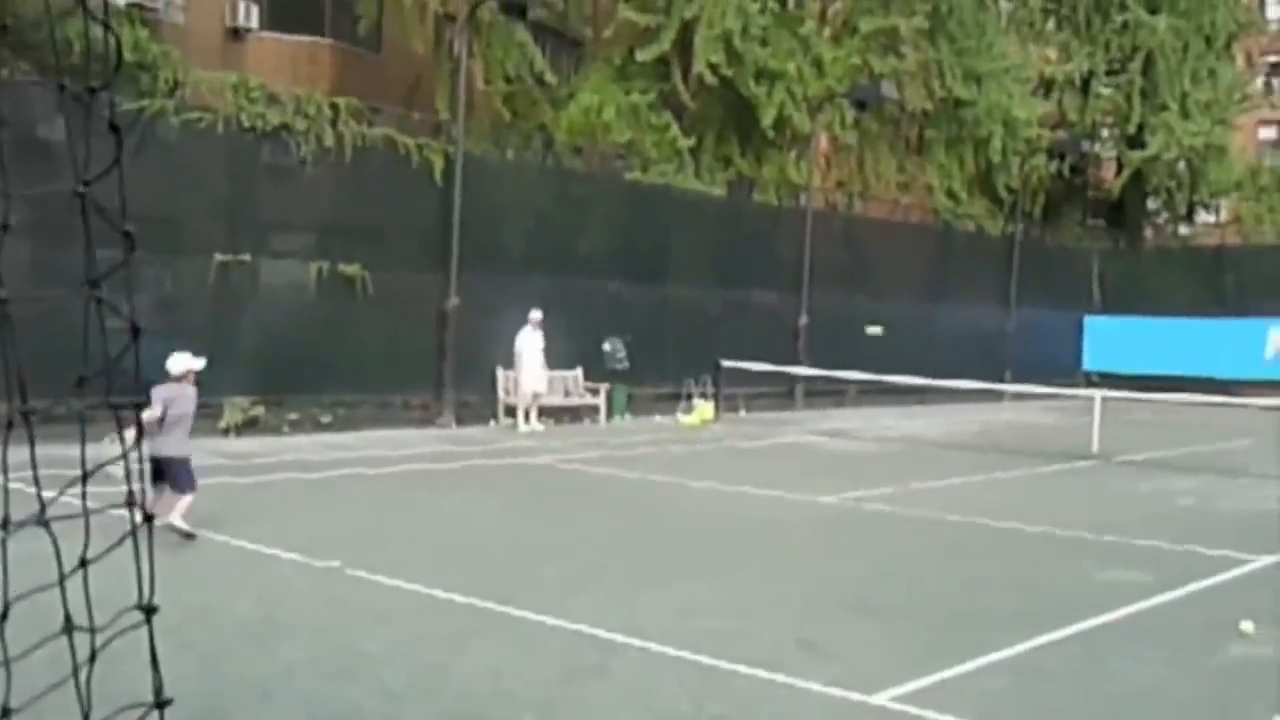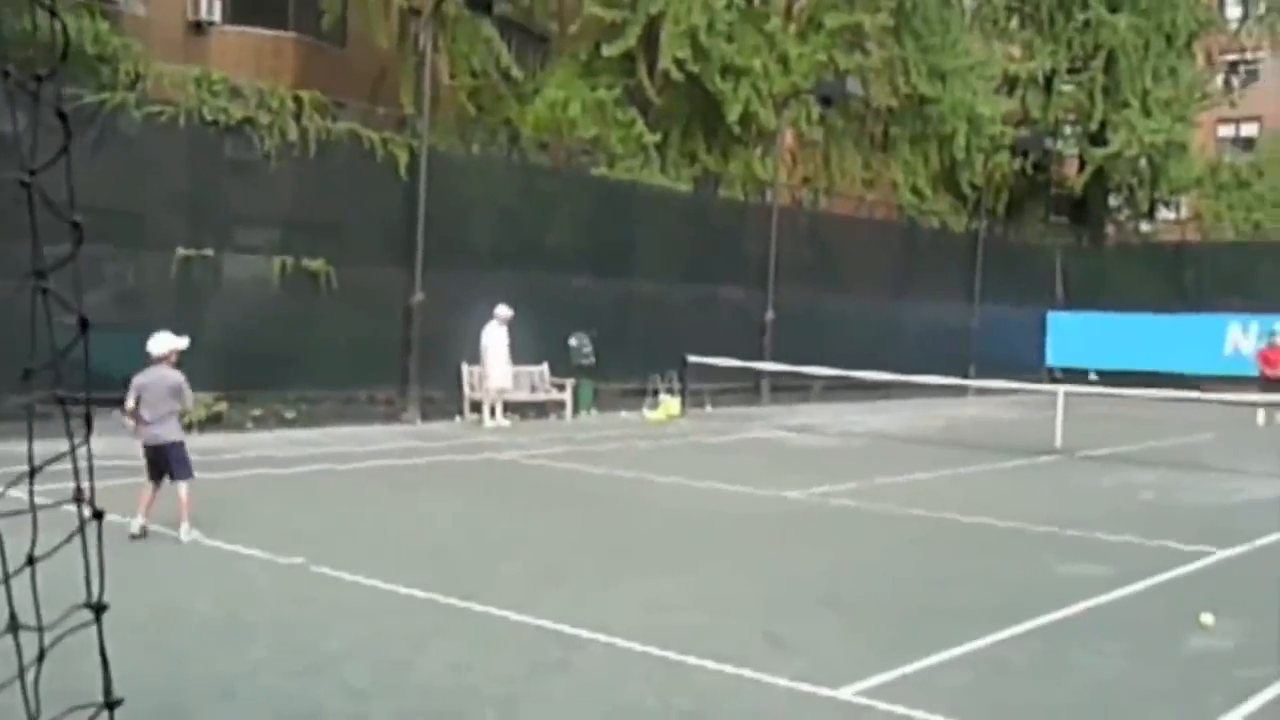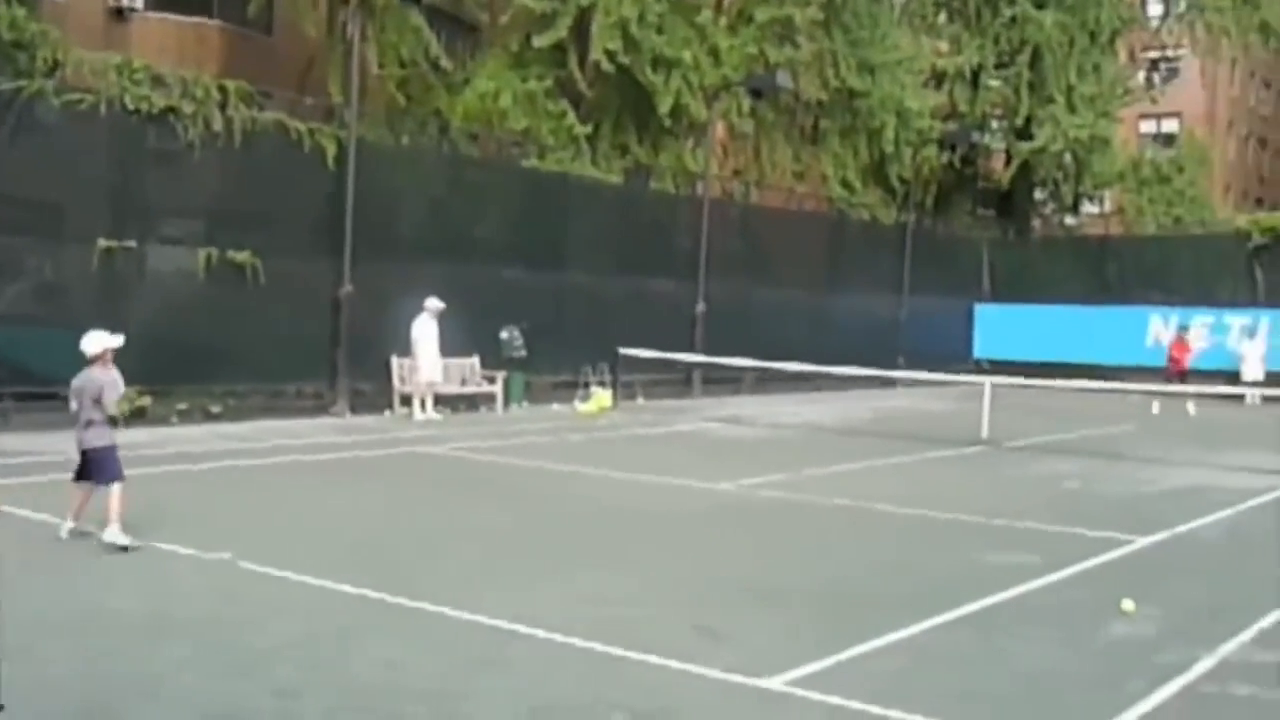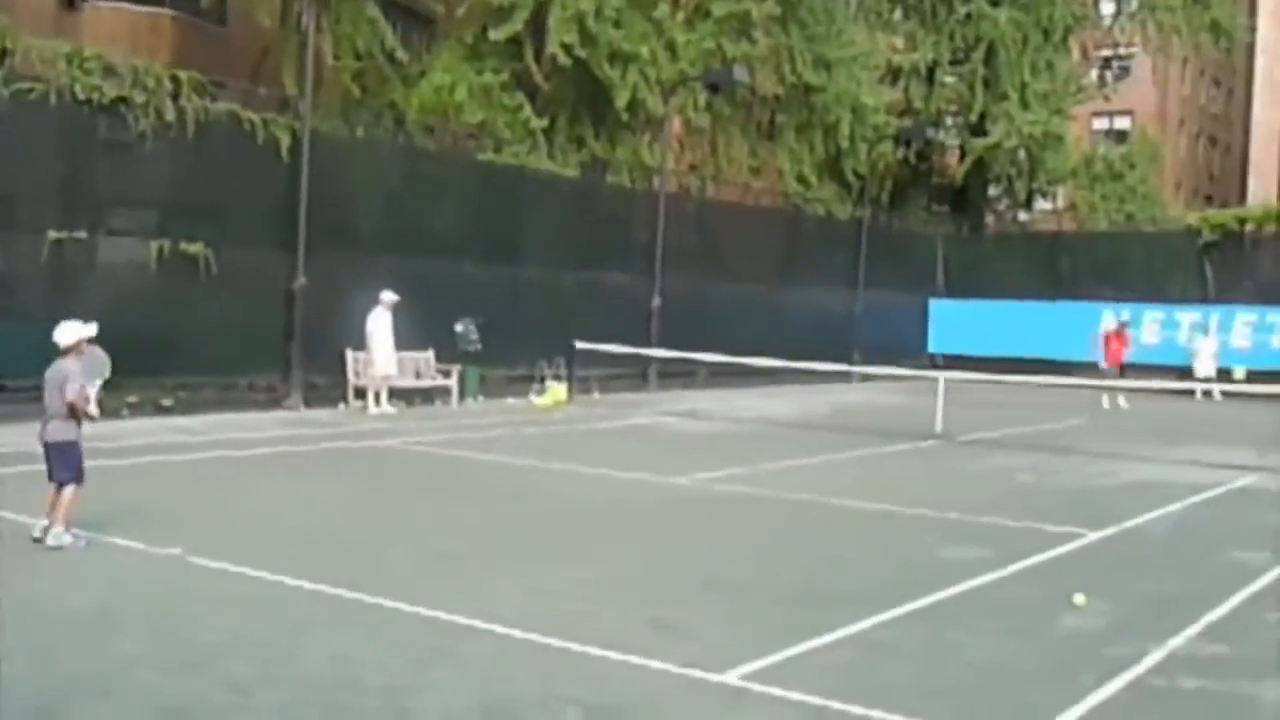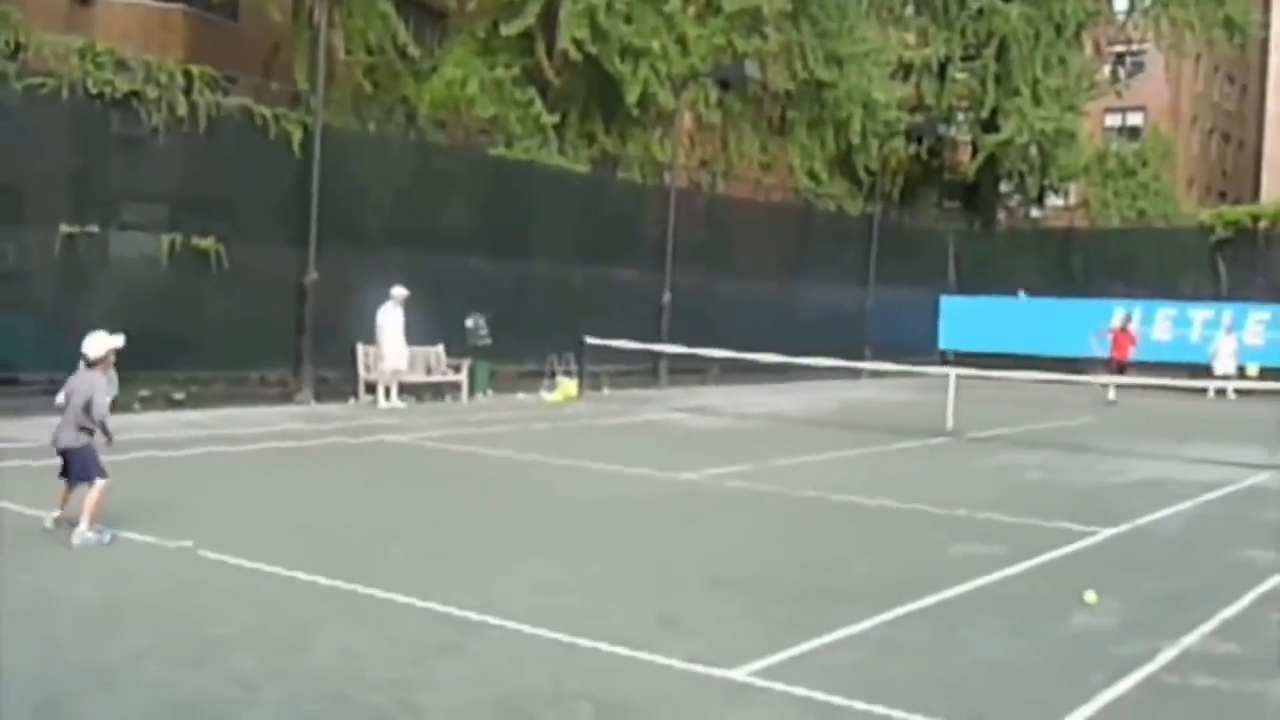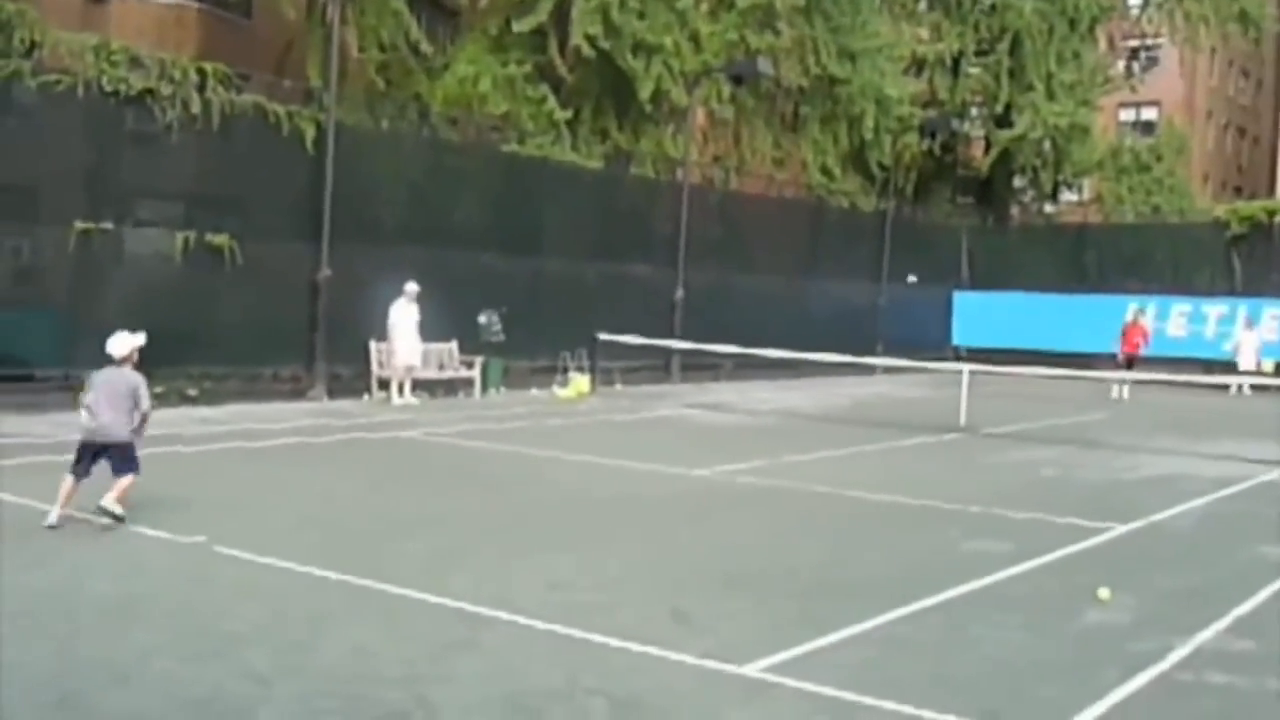
dt=0.3s
person 1, frame 1
left shoulder: (159, 391)
right shoulder: (192, 392)
left elbow: (155, 414)
left wrist: (136, 431)
left hip: (157, 451)
right hip: (177, 453)
left knee: (160, 488)
right knee: (187, 494)
right ankle: (175, 518)
person 1, frame 2
left shoulder: (139, 378)
right shoulder: (177, 377)
left elbow: (129, 407)
right elbow: (187, 405)
left wrist: (135, 422)
left hip: (149, 438)
right hip: (170, 437)
left knee: (154, 482)
right knee: (182, 482)
left ankle: (139, 523)
right ankle: (185, 528)
person 1, frame 3
left shoulder: (79, 379)
right shoulder: (105, 379)
left elbow: (74, 407)
right elbow: (112, 411)
right wrist: (117, 403)
left hip: (85, 440)
right hip: (101, 440)
left knee: (86, 483)
right knee: (116, 483)
left ankle: (70, 524)
right ankle: (113, 531)
person 1, frame 4
left shoulder: (53, 369)
right shoulder: (73, 368)
right elbow: (72, 398)
left wrist: (84, 398)
right wrist: (87, 411)
left hip: (50, 432)
right hip: (65, 433)
left knee: (59, 482)
right knee: (72, 482)
left ankle: (45, 526)
right ankle: (58, 532)
person 1, frame 5
left shoulder: (77, 377)
right shoulder: (101, 384)
left elbow: (62, 401)
right elbow: (100, 416)
right wrist: (108, 434)
left hip: (61, 438)
right hip: (78, 440)
left knee: (72, 479)
right knee: (99, 481)
left ankle: (56, 516)
right ankle: (83, 531)
person 1, frame 6
left shoulder: (98, 375)
right shoulder: (137, 379)
left elbow: (86, 404)
right elbow: (145, 409)
right wrist: (139, 428)
left hip: (92, 433)
right hip: (119, 435)
left knee: (75, 474)
right knee: (129, 473)
left ankle: (55, 514)
right ankle: (110, 500)
